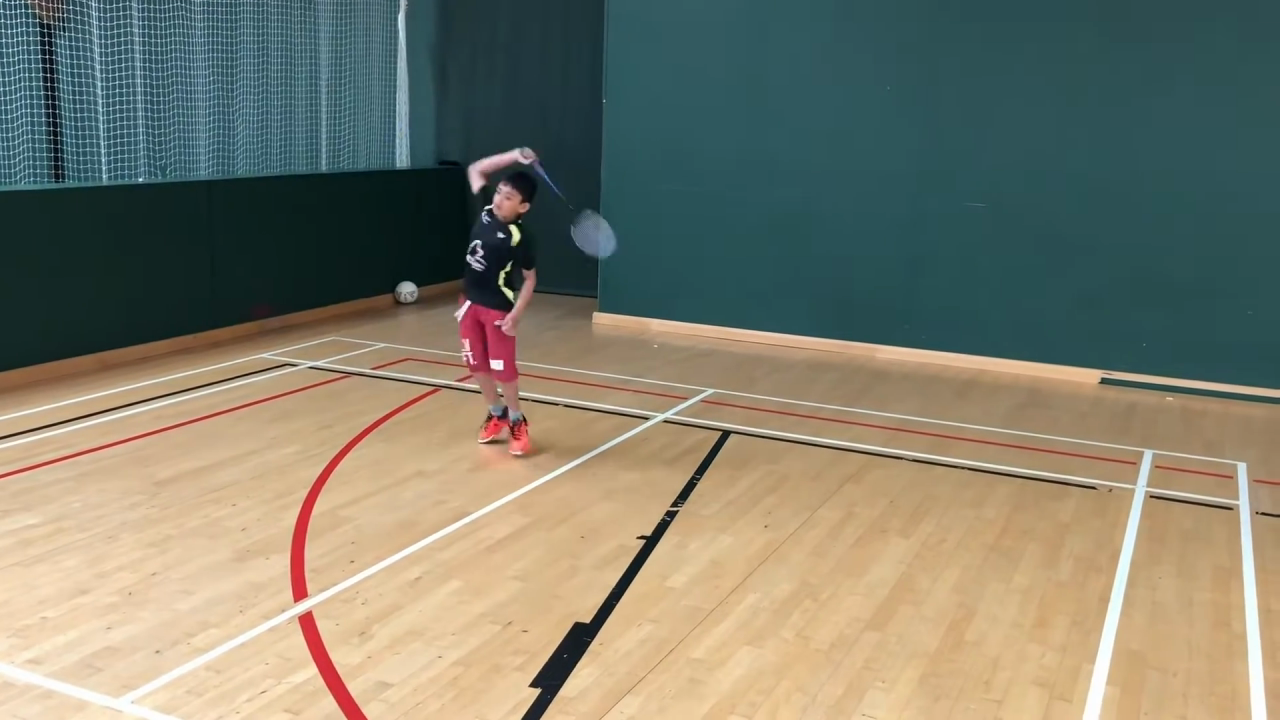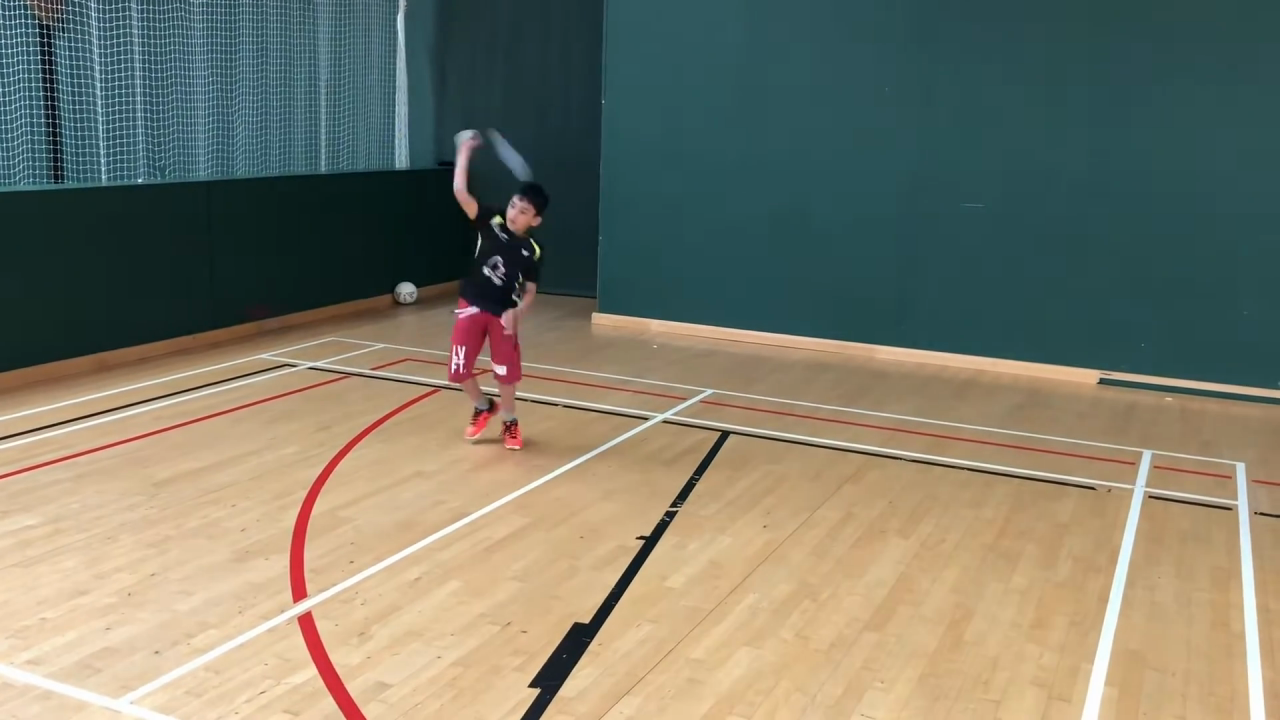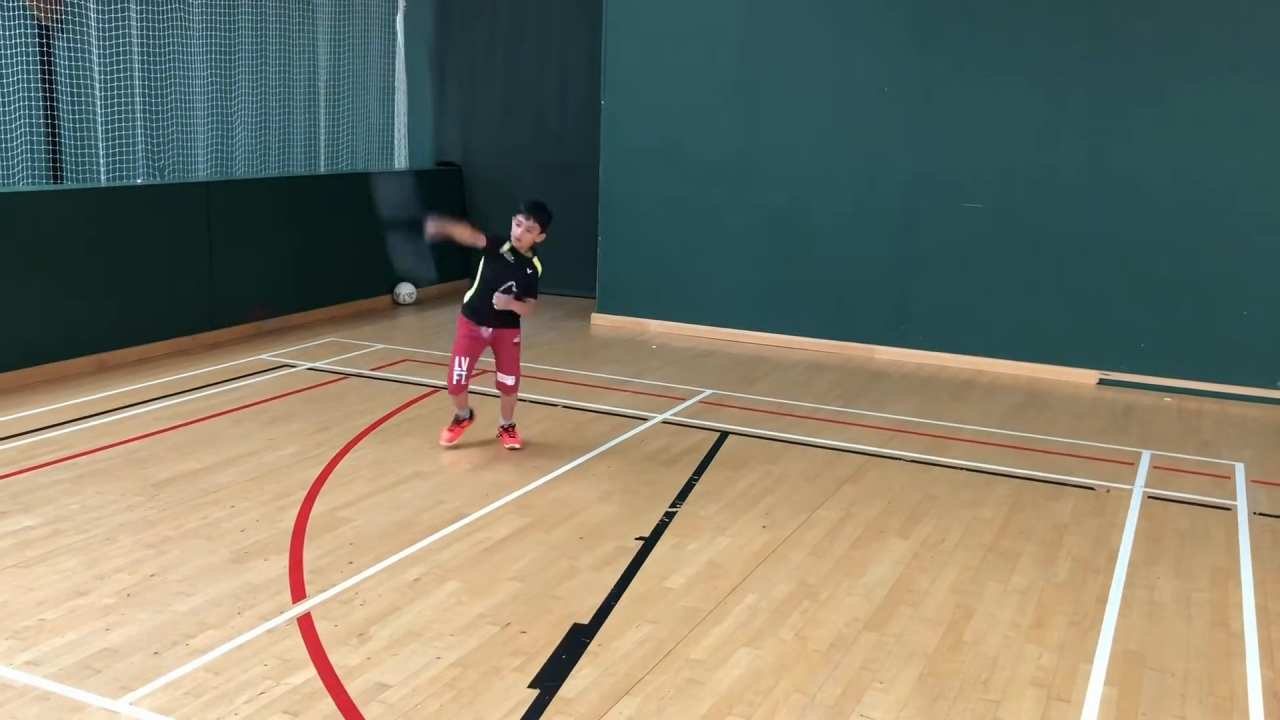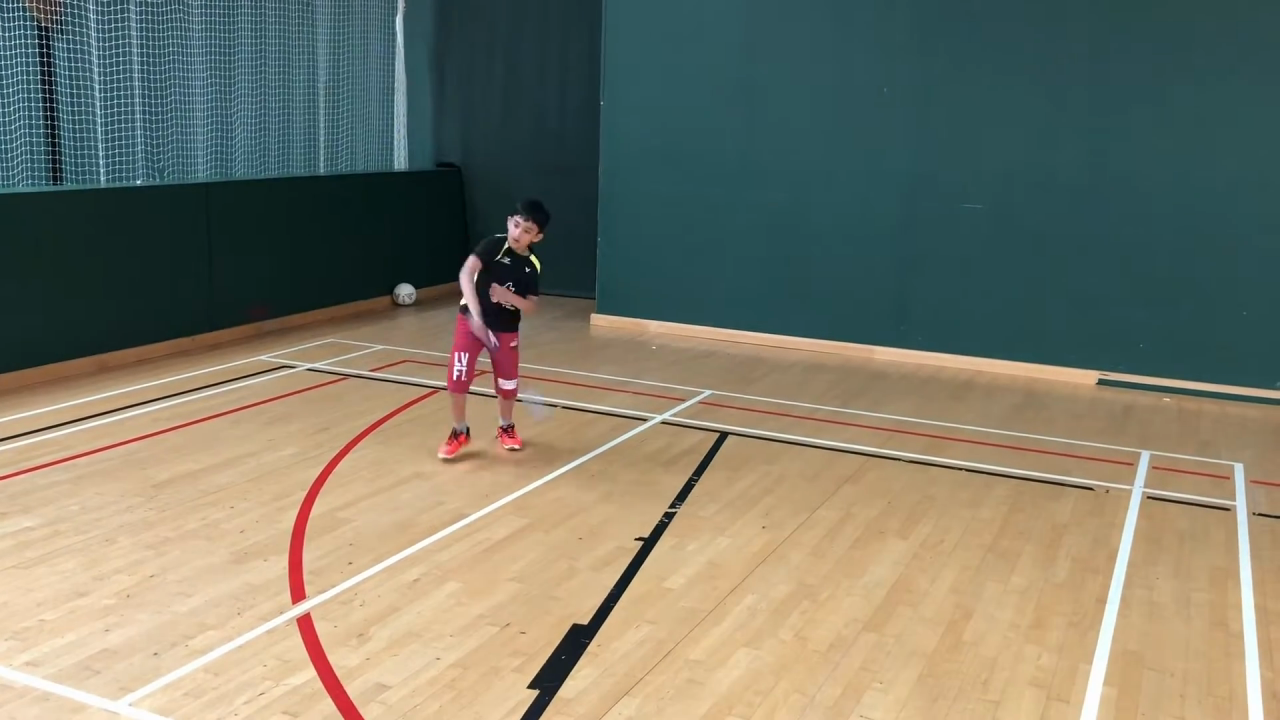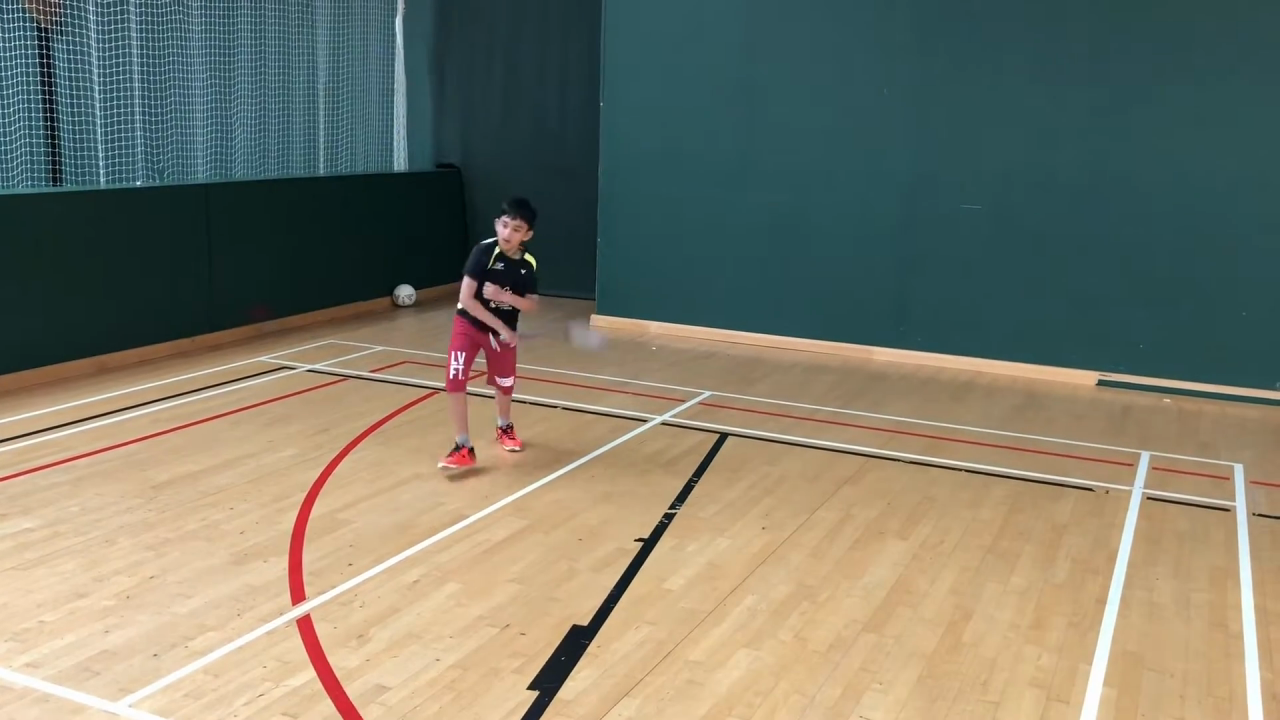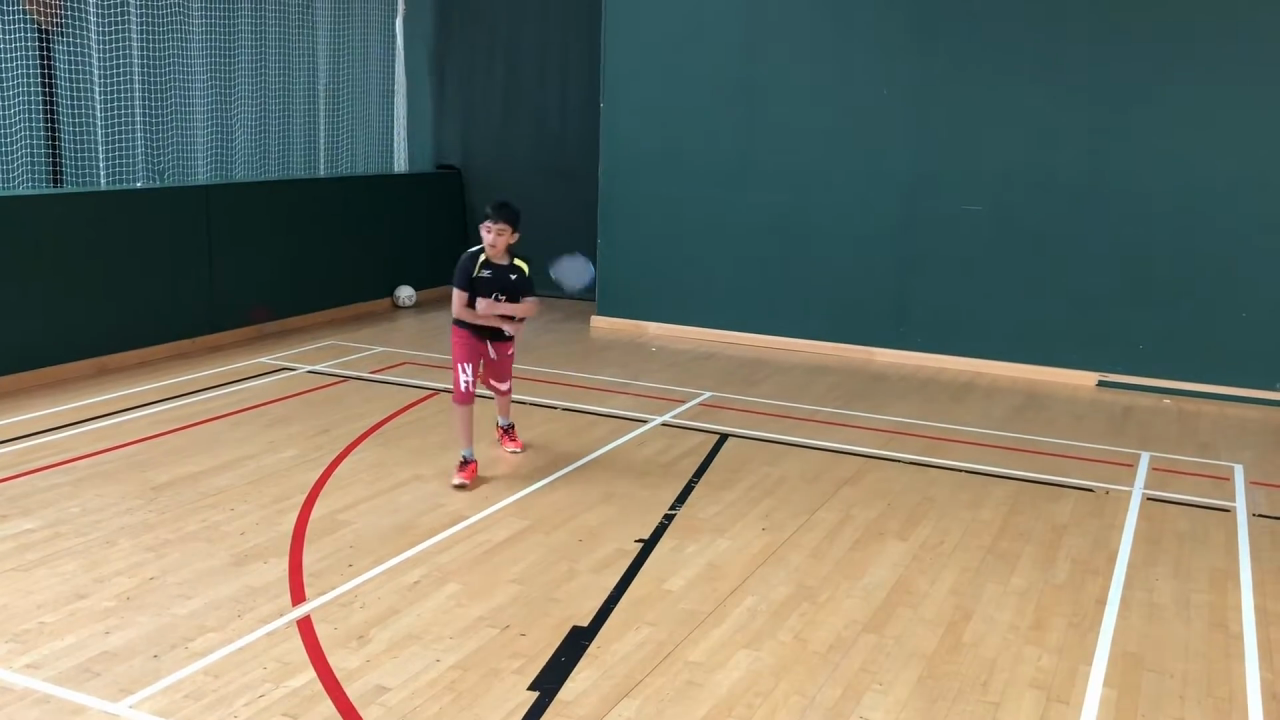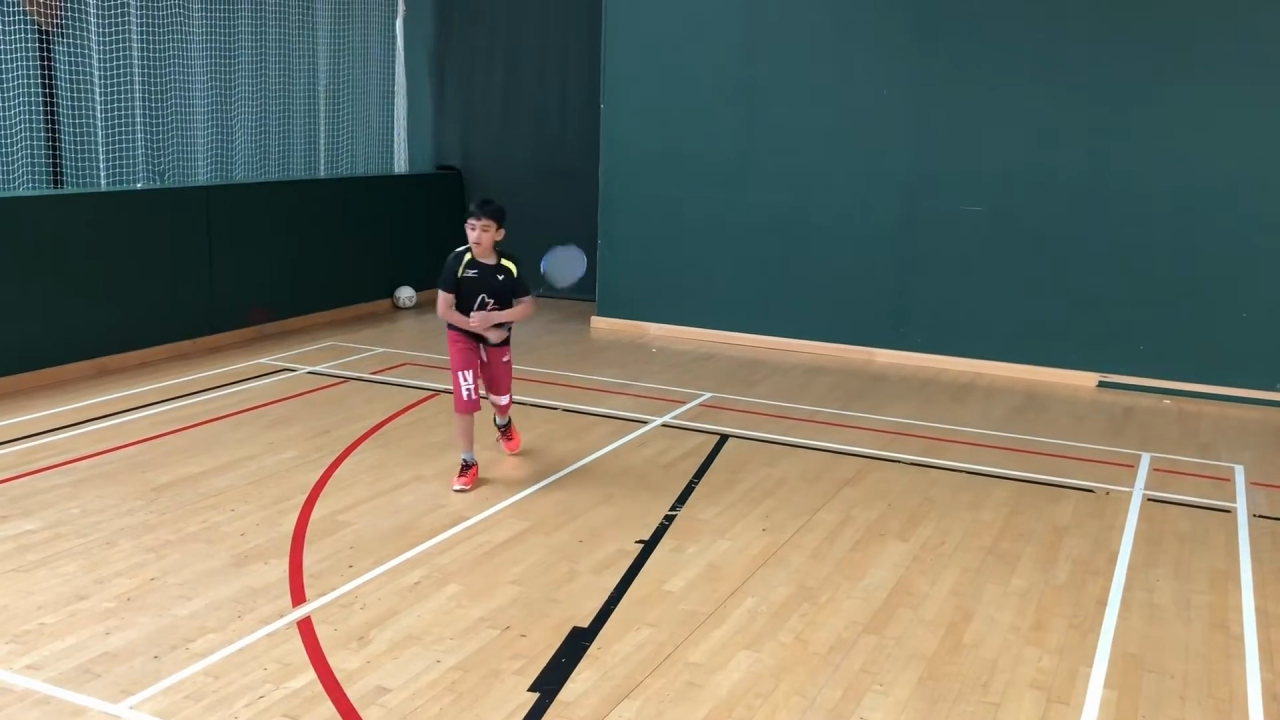
dt=0.1s
person 1, frame 1
left shoulder: (519, 237)
right shoulder: (488, 213)
left elbow: (530, 279)
right elbow: (475, 170)
left wrist: (516, 314)
right wrist: (513, 157)
left hip: (499, 307)
right hip: (471, 302)
left knee: (503, 369)
right knee: (477, 365)
left ankle: (516, 421)
right ankle: (497, 414)
person 1, frame 2
left shoulder: (531, 250)
right shoulder: (491, 223)
left elbow: (530, 290)
right elbow: (461, 191)
left wrist: (516, 312)
right wrist: (465, 151)
left hip: (505, 313)
right hip: (472, 306)
left knee: (507, 374)
right knee: (459, 373)
left ankle: (509, 421)
right ankle: (482, 406)
person 1, frame 3
left shoulder: (533, 267)
right shoulder: (497, 244)
left elbow: (529, 307)
right elbow: (468, 235)
left wrist: (513, 304)
right wrist: (440, 226)
left hip: (506, 326)
right hip: (473, 320)
left knee: (509, 383)
right knee: (456, 383)
left ankle: (507, 425)
right ankle: (463, 415)
person 1, frame 4
left shoulder: (532, 265)
right shoulder: (494, 245)
left elbow: (530, 306)
right elbow: (467, 271)
left wrist: (510, 297)
right wrist: (474, 307)
left hip: (505, 328)
right hip: (472, 319)
left knee: (507, 386)
right knee: (457, 381)
left ankle: (505, 427)
right ankle: (459, 430)
person 1, frame 5
left shoulder: (528, 264)
right shoulder: (484, 252)
left elbow: (532, 304)
right elbow: (466, 298)
left wrist: (504, 296)
right wrist: (498, 325)
left hip: (505, 329)
right hip: (469, 322)
left knee: (505, 383)
right knee: (455, 380)
left ankle: (504, 426)
right ankle: (463, 447)
person 1, frame 6
left shoulder: (520, 267)
right shoulder: (470, 261)
left elbow: (531, 306)
right elbow: (457, 308)
left wrist: (501, 308)
right wrist: (501, 321)
left hip: (502, 335)
right hip: (468, 331)
left knee: (502, 387)
right knee: (464, 392)
left ankle: (504, 427)
right ankle: (468, 459)
person 1, frame 7
left shoulder: (509, 267)
right shoulder: (457, 261)
left elbow: (527, 306)
right elbow: (443, 310)
left wrist: (493, 318)
right wrist: (483, 330)
left hip: (496, 339)
right hip: (462, 336)
left knee: (501, 398)
right knee: (465, 400)
left ankle: (503, 423)
right ankle: (468, 463)
